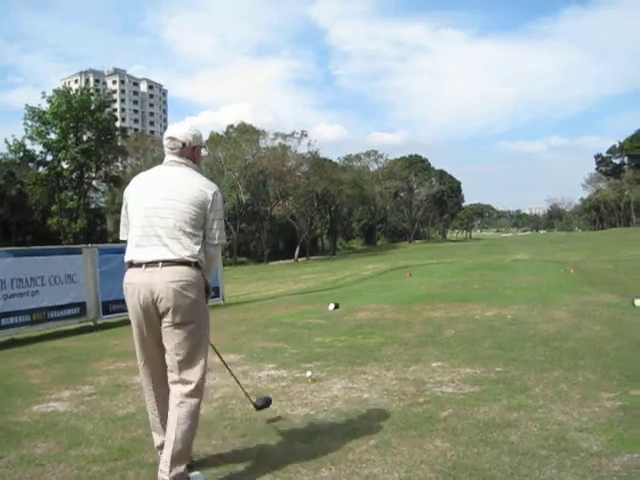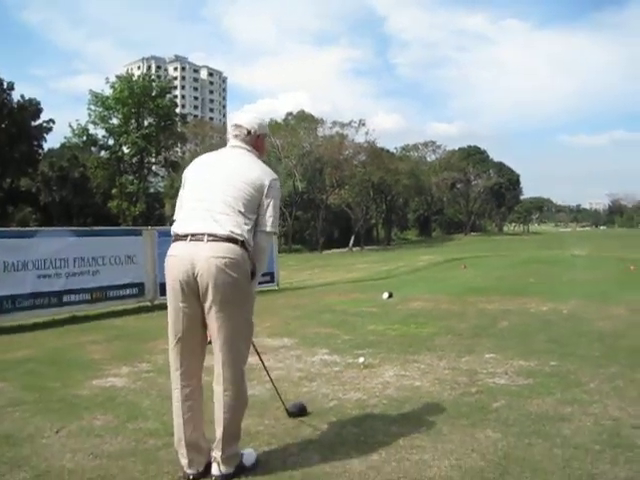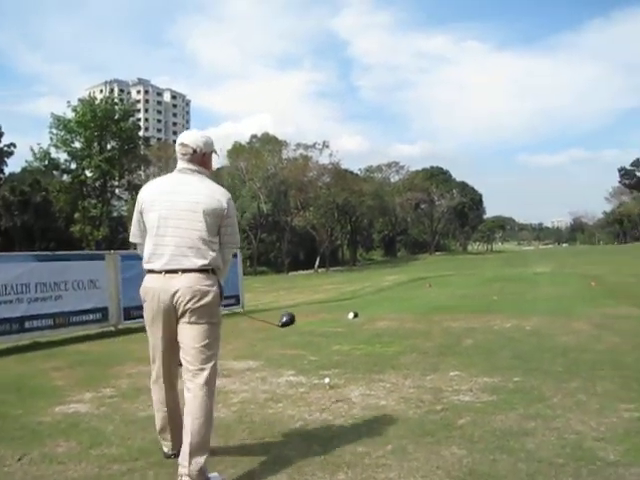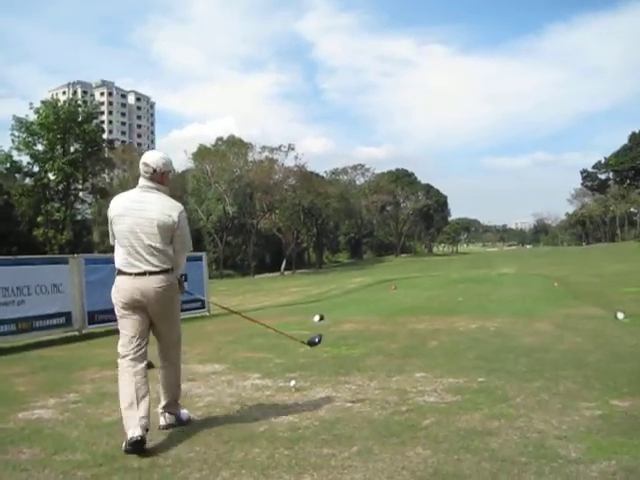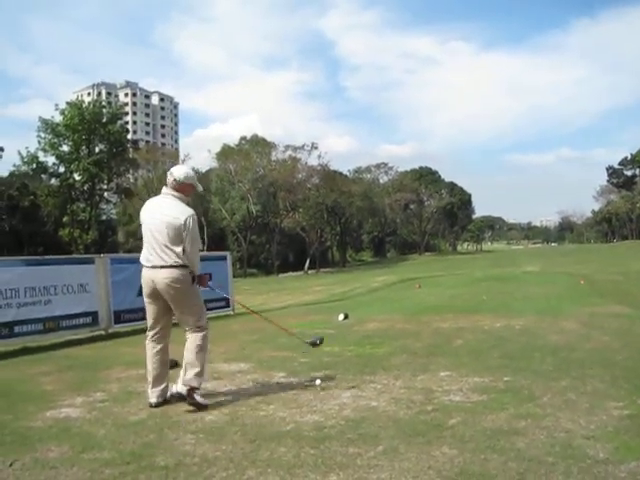
dt=0.7s
person 1, frame 1
left shoulder: (136, 184)
right shoulder: (206, 189)
left elbow: (128, 239)
right elbow: (212, 250)
right wrist: (201, 285)
left hip: (137, 278)
right hip: (181, 279)
left knee: (153, 374)
right knee: (185, 380)
person 1, frame 2
left shoulder: (197, 163)
right shoulder: (265, 175)
right elbow: (263, 238)
right wrist: (251, 281)
left hip: (179, 253)
right hip: (225, 258)
left knee: (184, 365)
right knee: (228, 363)
person 1, frame 3
left shoulder: (149, 190)
right shoulder: (219, 196)
left elbow: (139, 242)
right elbow: (227, 249)
left hip: (155, 284)
right hip: (198, 285)
left knee: (163, 371)
right knee: (199, 378)
left ankle: (170, 443)
person 1, frame 4
left shoulder: (117, 203)
right shoulder: (173, 209)
left elbow: (116, 242)
right elbow: (181, 254)
left hip: (126, 284)
right hip: (161, 283)
left knee: (131, 357)
right knee: (169, 352)
left ankle: (136, 428)
right ankle: (169, 413)
person 1, frame 5
left shoulder: (148, 206)
right shoulder: (186, 213)
right elbow: (191, 252)
right wrist: (197, 274)
left hip: (149, 274)
right hip: (175, 276)
left knee: (156, 335)
right knee: (198, 329)
left ankle: (157, 393)
right ankle: (187, 387)
